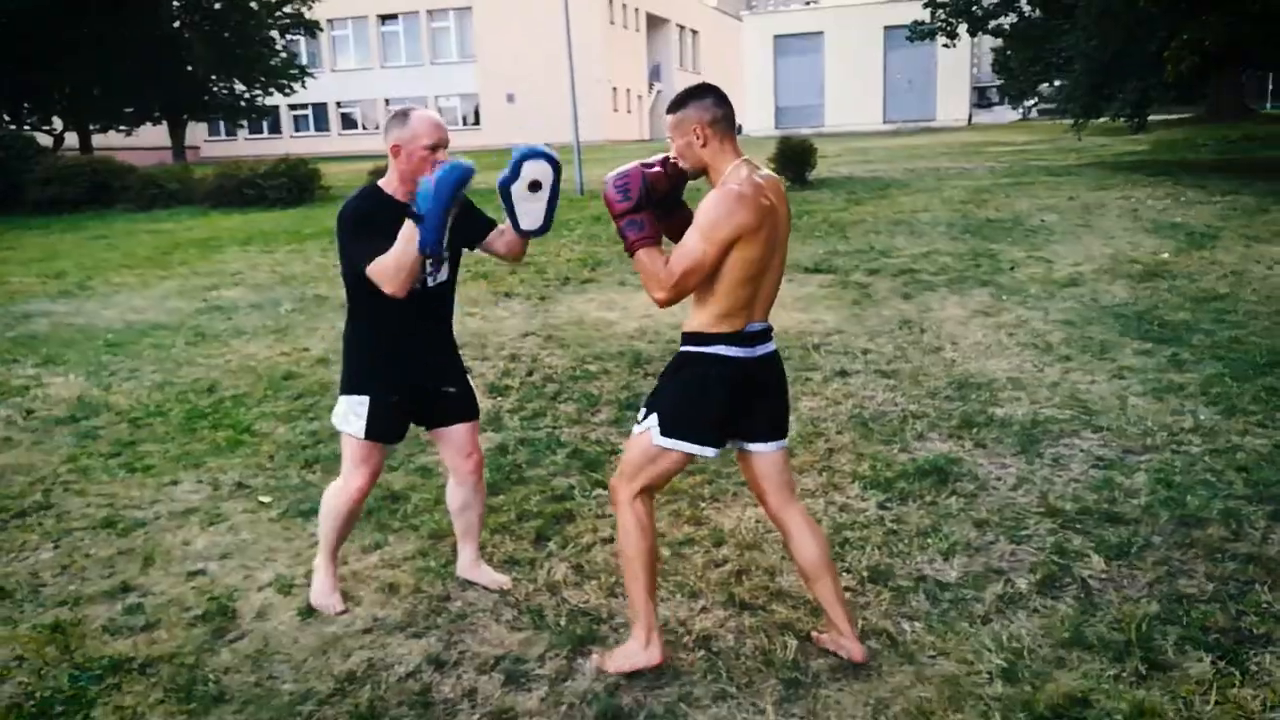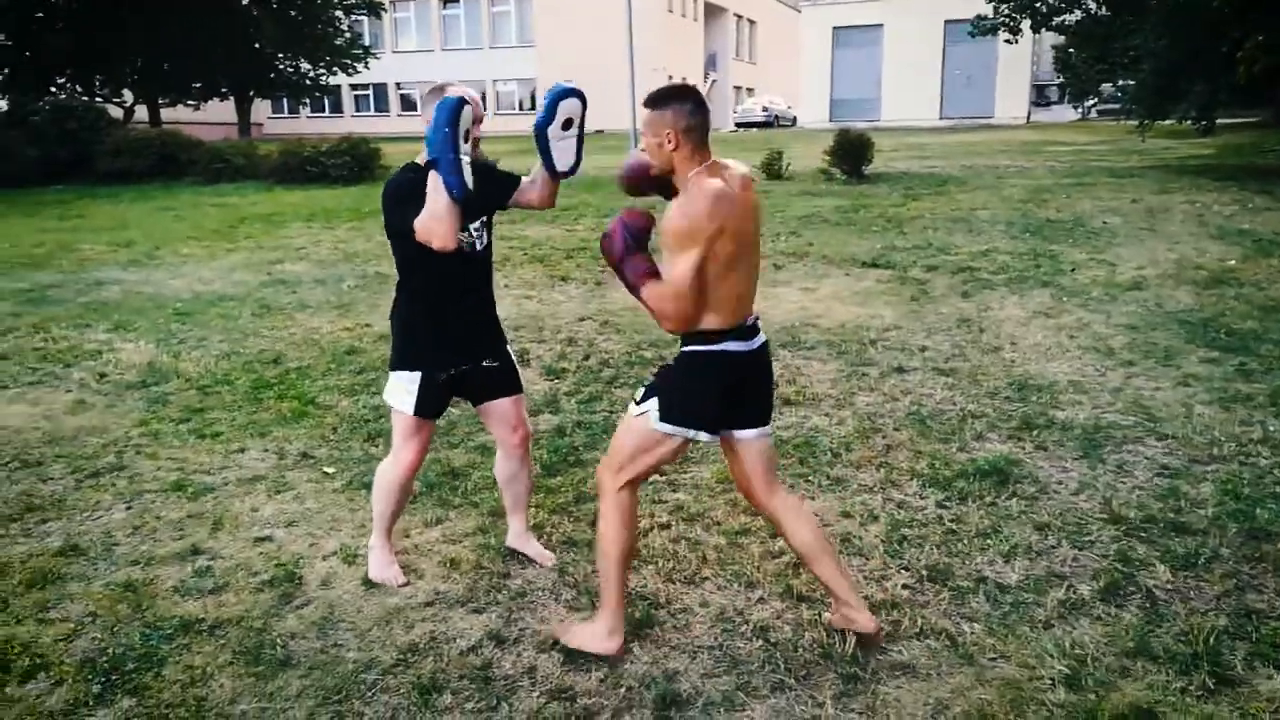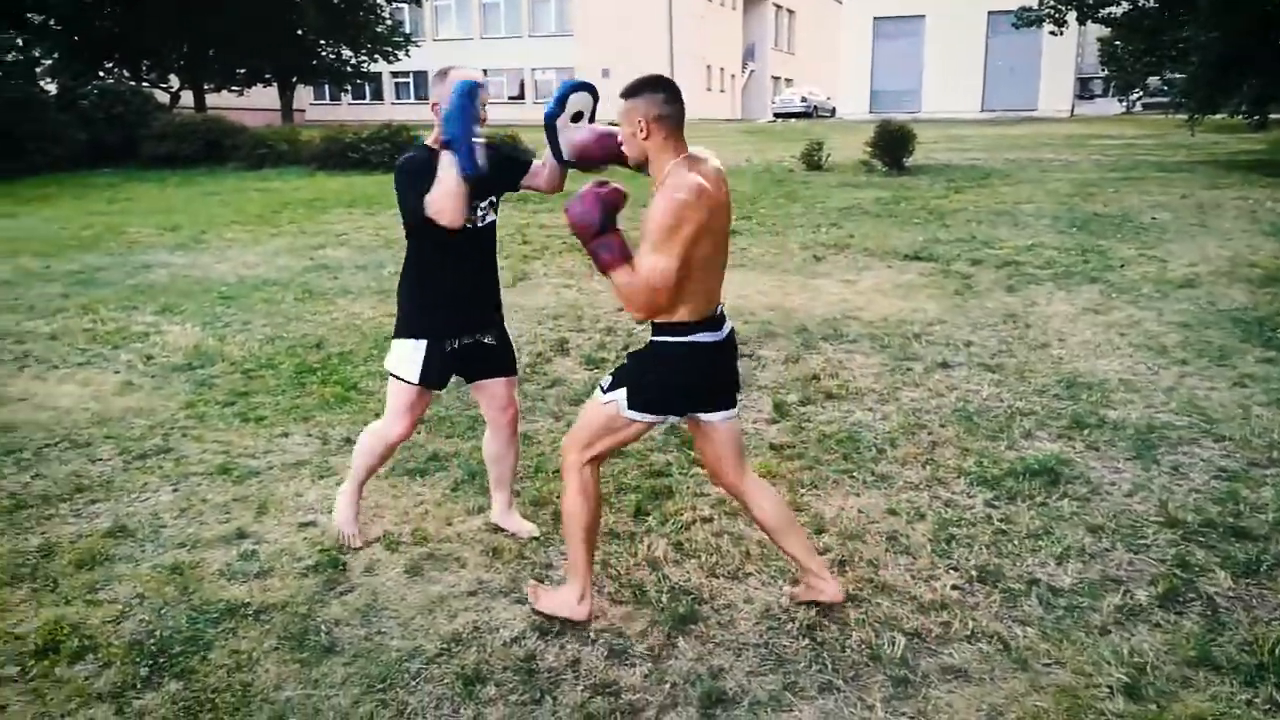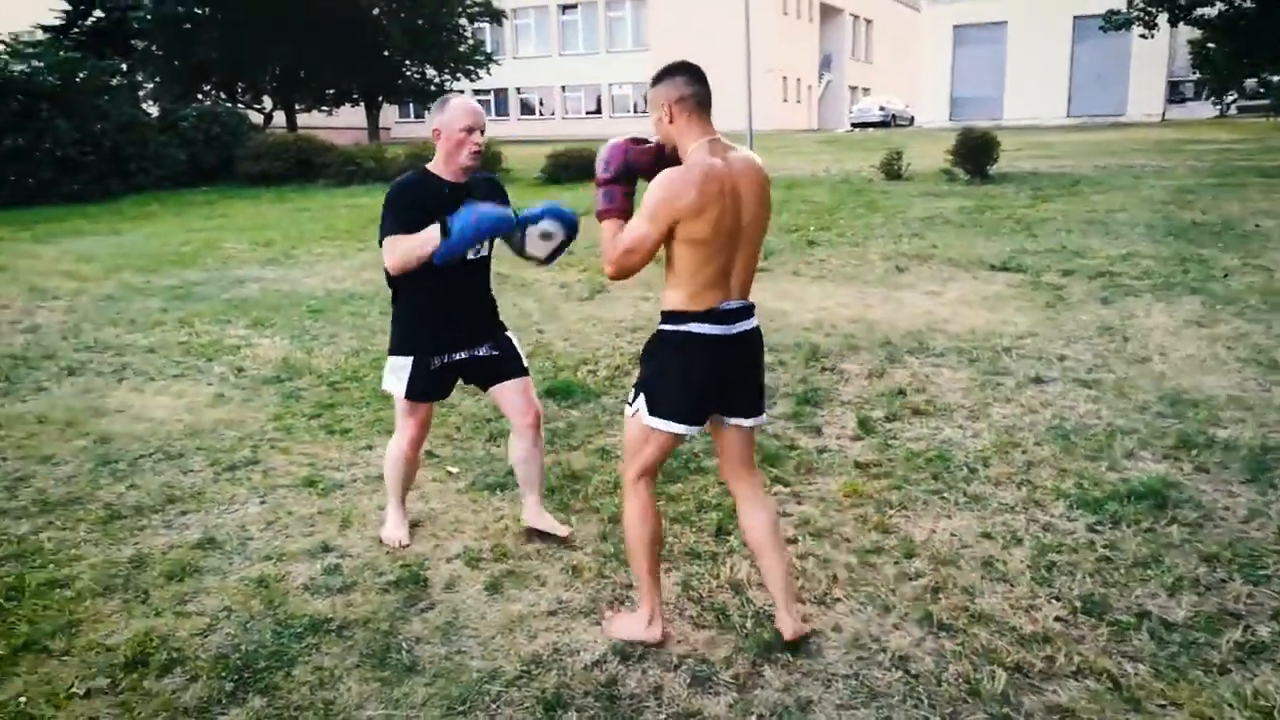
dt=0.4s
person 1, frame 1
left shoulder: (730, 198)
right shoulder: (770, 185)
left elbow: (665, 288)
left wrist: (629, 212)
right wrist: (662, 204)
left hip: (708, 366)
right hip: (759, 360)
left knee: (630, 489)
right knee: (783, 502)
left ankle: (644, 639)
right ankle: (846, 634)
person 1, frame 2
left shoulder: (703, 205)
right shoulder: (728, 178)
left elbow: (672, 313)
left wrist: (629, 260)
right wrist: (655, 182)
left hip: (708, 361)
right hip: (749, 356)
left knee: (614, 479)
right knee: (763, 491)
left ankle: (606, 624)
right ankle: (853, 608)
person 1, frame 3
left shoulder: (679, 198)
right shoulder: (705, 167)
left elbow: (645, 303)
left wrist: (598, 236)
left hip: (674, 355)
right hip: (714, 345)
left knee: (577, 455)
right knee: (733, 473)
left ankle: (577, 593)
right ankle: (820, 578)
person 1, frame 4
left shoulder: (676, 182)
right shoulder: (753, 168)
left elbow: (616, 264)
left wrist: (612, 188)
left hip: (687, 344)
right hip: (742, 338)
left knee: (636, 474)
right knee: (744, 481)
left ankle: (647, 615)
right ankle: (788, 614)
person 2, frame 1
left shoulder: (447, 203)
right shoulder: (361, 212)
left elbow: (509, 248)
right elbow: (395, 282)
right wrist: (419, 216)
left hip: (438, 361)
right hip: (376, 370)
left knee: (468, 461)
right knee: (358, 478)
left ankle: (469, 559)
right ankle: (324, 567)
person 2, frame 2
left shoulder: (476, 173)
right shoulder: (403, 187)
left elbow: (539, 196)
right elbow: (444, 237)
left wrist: (553, 150)
right wrist: (443, 162)
left hip: (481, 337)
right hip: (423, 345)
left knee: (516, 434)
right knee: (408, 454)
left ankle: (519, 530)
right ankle: (379, 545)
person 2, frame 3
left shoulder: (492, 153)
right shoulder: (414, 167)
left elbow: (549, 182)
right elbow: (451, 215)
right wrist: (455, 144)
left hip: (482, 317)
right hip: (427, 320)
left knee: (504, 415)
right knee: (400, 422)
left ankle: (503, 507)
right ankle: (349, 493)
person 2, frame 4
left shoulder: (488, 188)
right shoulder: (407, 192)
right elbow: (395, 261)
right wrist: (448, 230)
left hip: (484, 330)
right hip: (422, 337)
left knee: (528, 415)
right knee: (411, 433)
left ankle: (533, 507)
right ankle: (395, 510)
